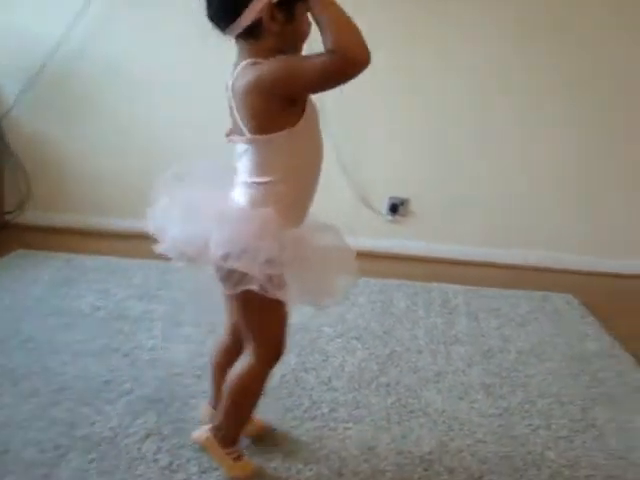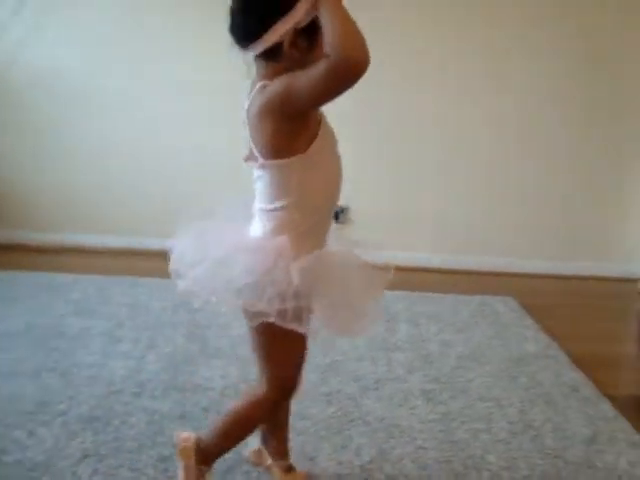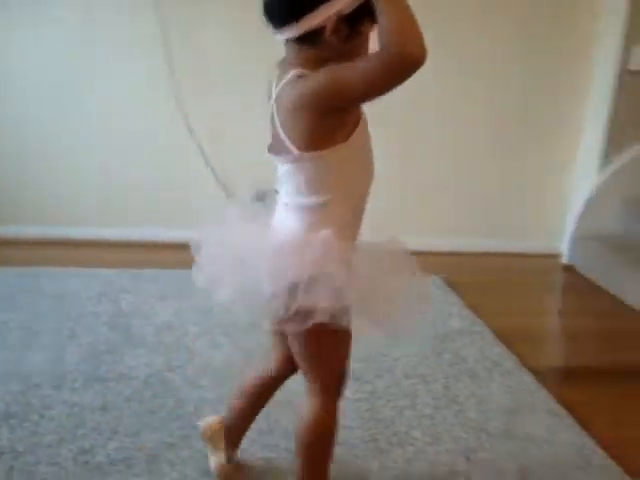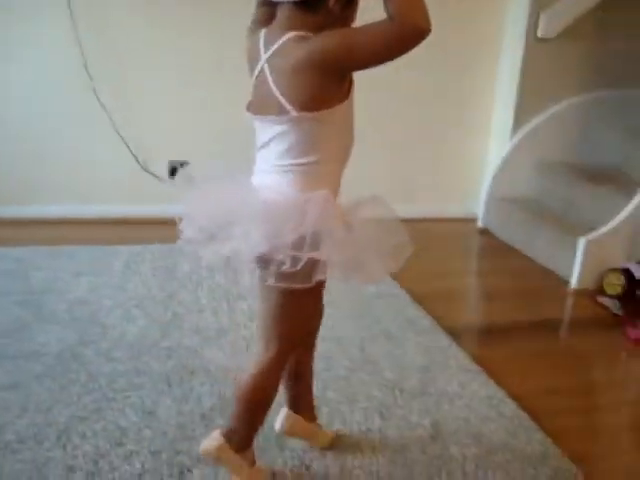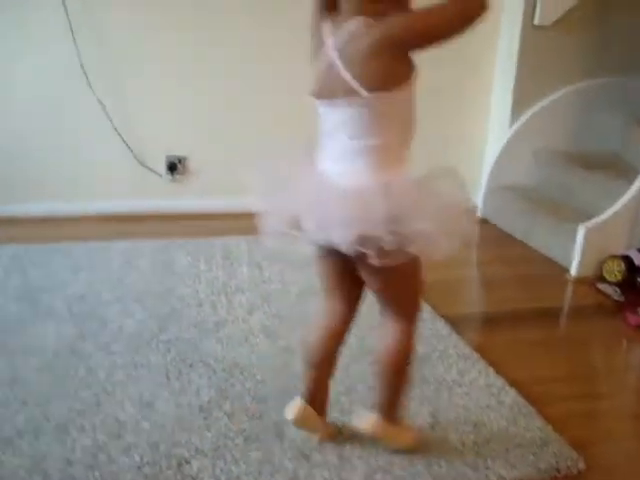
dt=0.4s
person 1, frame 1
left shoulder: (257, 69)
right shoulder: (268, 77)
right elbow: (352, 56)
left hip: (259, 232)
right hip: (256, 238)
left knee: (245, 332)
right knee: (266, 349)
left ankle: (221, 407)
right ankle: (220, 438)
person 1, frame 2
left shoulder: (277, 90)
right shoulder: (282, 97)
right elbow: (352, 60)
left hip: (284, 262)
right hip: (278, 269)
left knee: (279, 374)
right knee: (278, 384)
person 1, frame 3
left shoulder: (290, 73)
right shoulder: (321, 90)
right elbow: (406, 55)
left hip: (297, 253)
right hip: (312, 266)
left knee: (286, 363)
right knee: (327, 387)
left ankle: (227, 429)
person 1, frame 4
right shoulder: (321, 52)
left hip: (269, 207)
right hip: (295, 220)
left knee: (299, 329)
right knee: (281, 346)
left ankle: (301, 414)
person 1, frame 5
right shoulder: (385, 36)
left hip: (328, 198)
right hip: (373, 204)
left knee: (338, 310)
right knee: (402, 317)
left ankle: (310, 407)
right ankle: (385, 417)
